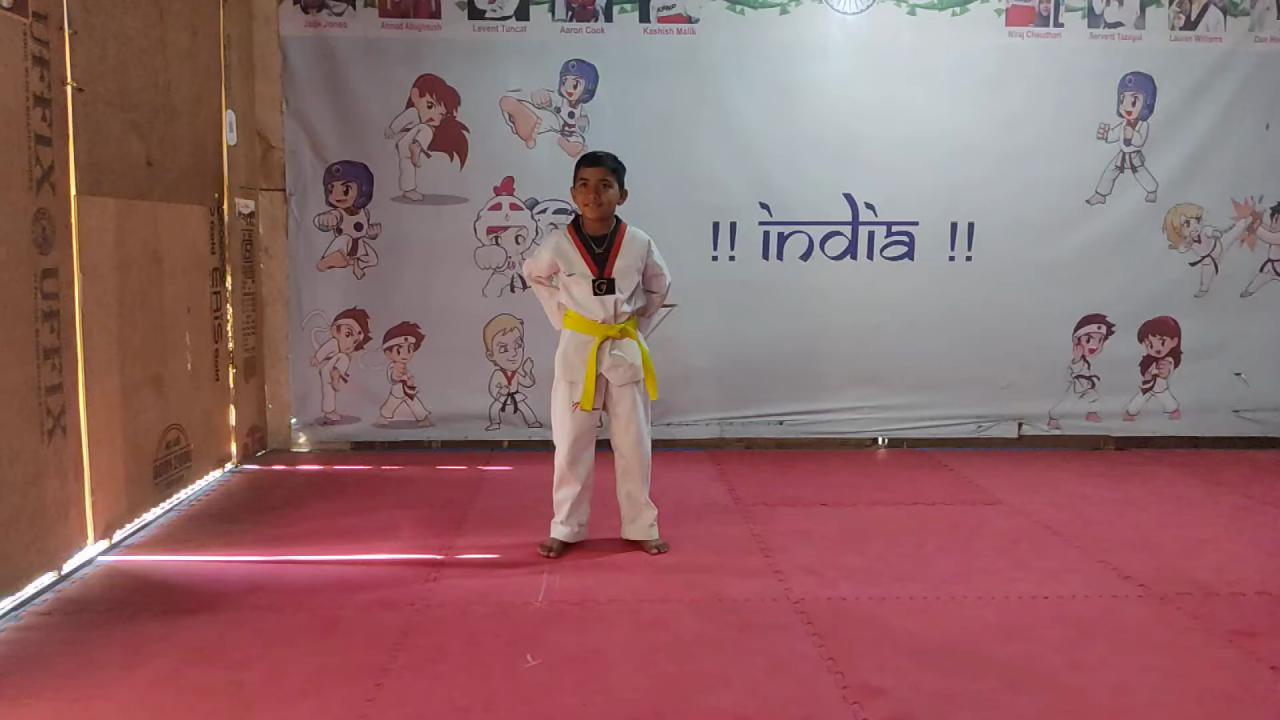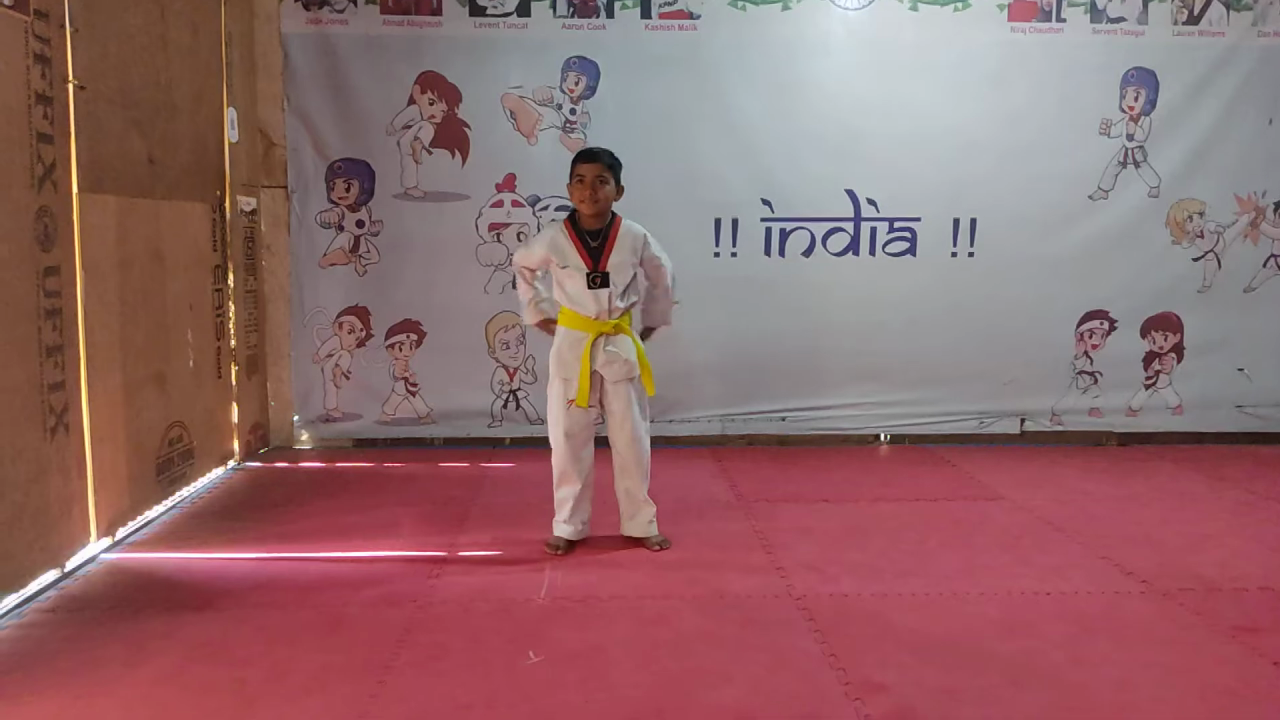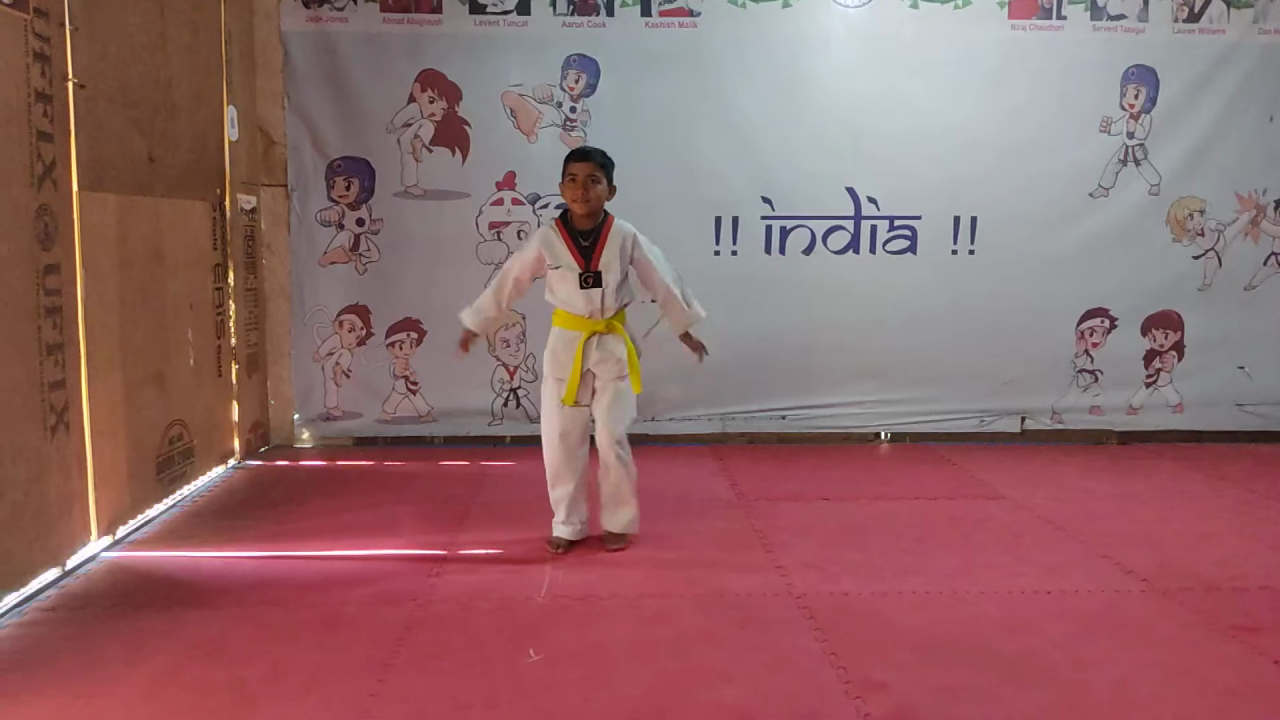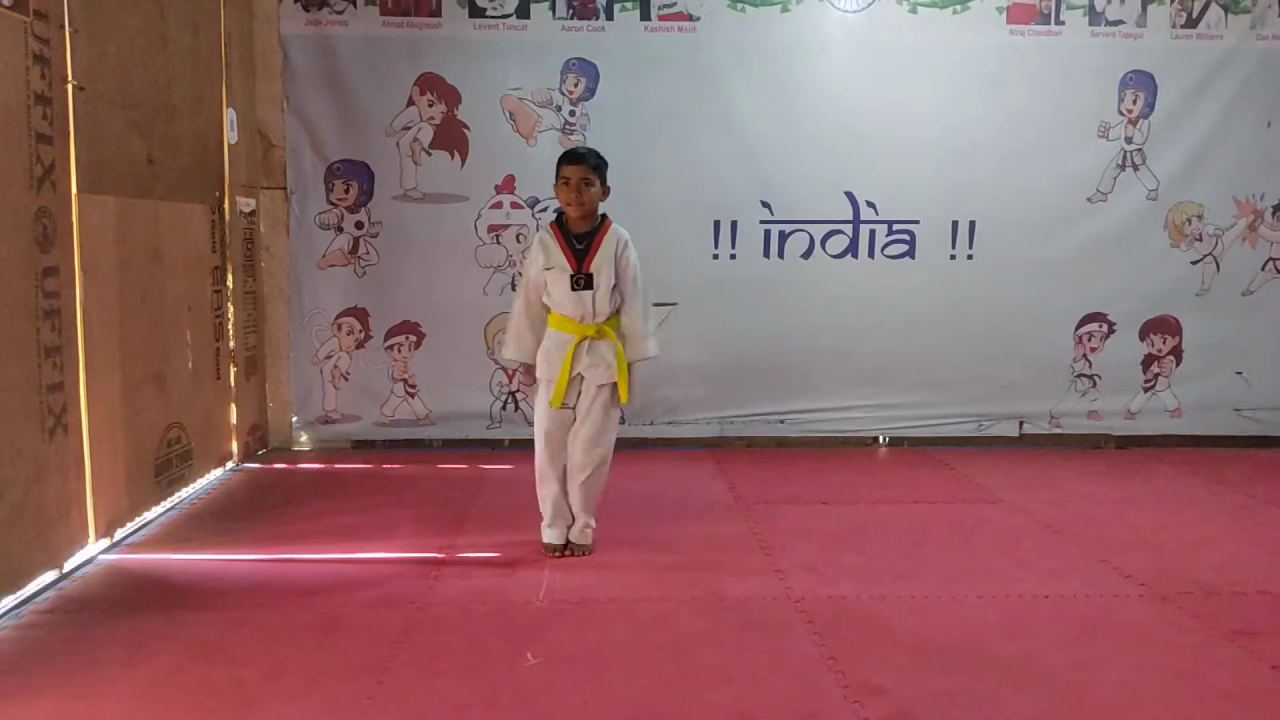
dt=0.1s
person 1, frame 1
left shoulder: (639, 244)
right shoulder: (558, 245)
left elbow: (659, 286)
right elbow: (535, 279)
left wrist: (634, 321)
right wrist: (564, 316)
left hip: (624, 351)
right hip: (577, 351)
left knee: (634, 444)
right knee: (571, 444)
left ankle: (642, 527)
right ankle: (566, 528)
person 1, frame 2
left shoulder: (635, 237)
right shoulder: (553, 239)
left elbow: (662, 278)
right elbow: (522, 267)
left wrist: (652, 321)
right wrist: (538, 313)
left hip: (619, 347)
right hip: (572, 347)
left knee: (632, 440)
right knee: (568, 441)
left ankle: (641, 524)
right ankle: (568, 526)
person 1, frame 3
left shoulder: (626, 237)
right shoulder: (546, 240)
left elbow: (661, 279)
right elbow: (509, 280)
left wrist: (685, 327)
right wrist: (475, 324)
left hip: (611, 346)
right hip: (565, 345)
left knee: (612, 439)
right knee: (560, 440)
left ankle: (617, 521)
right ankle: (567, 524)
person 1, frame 4
left shoulder: (618, 241)
right shoulder: (543, 243)
left elbow: (634, 303)
right elbow: (528, 303)
left wrist: (635, 358)
right wrist: (524, 358)
left hip: (603, 352)
right hip: (558, 349)
left knee: (589, 447)
right knee: (549, 443)
left ankle: (582, 530)
right ankle: (556, 529)
